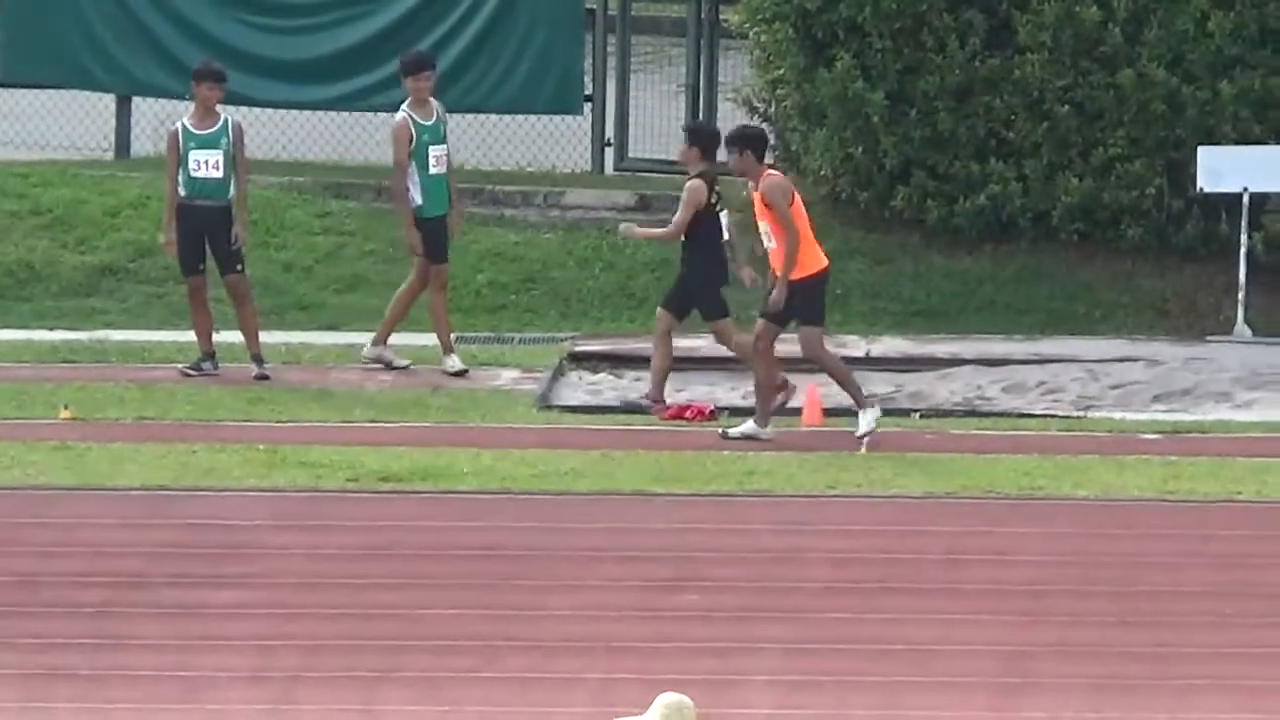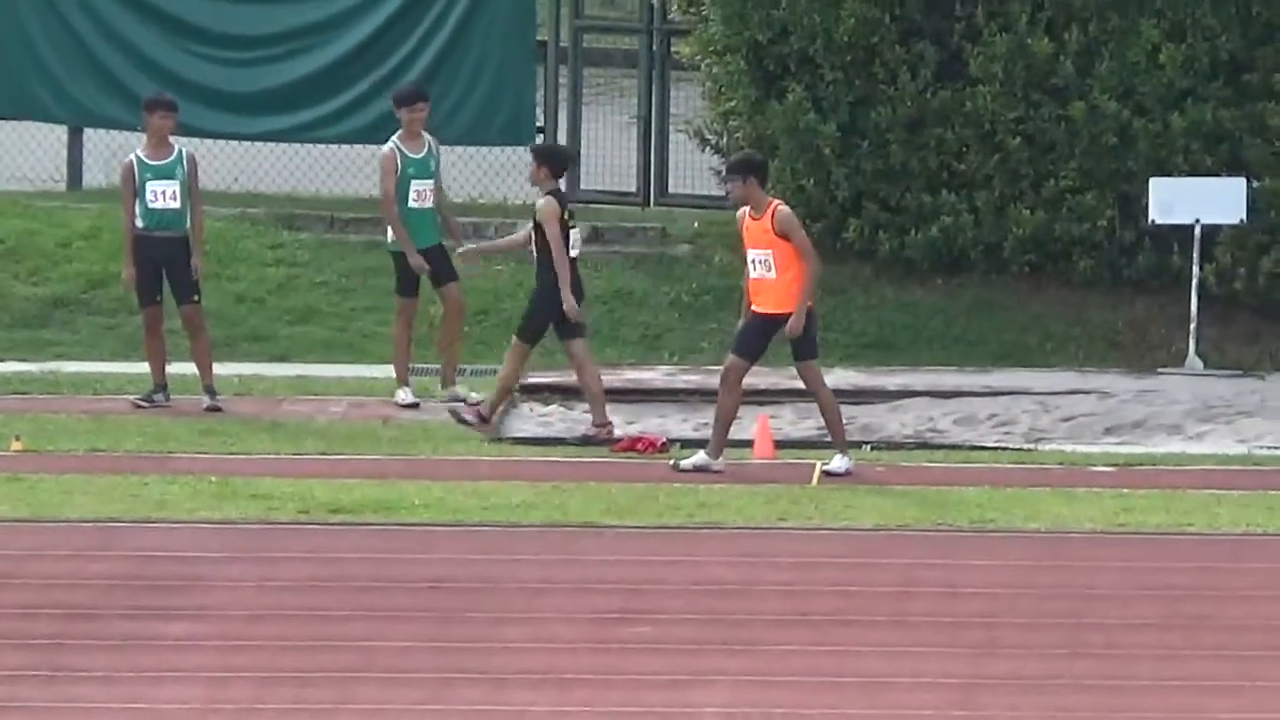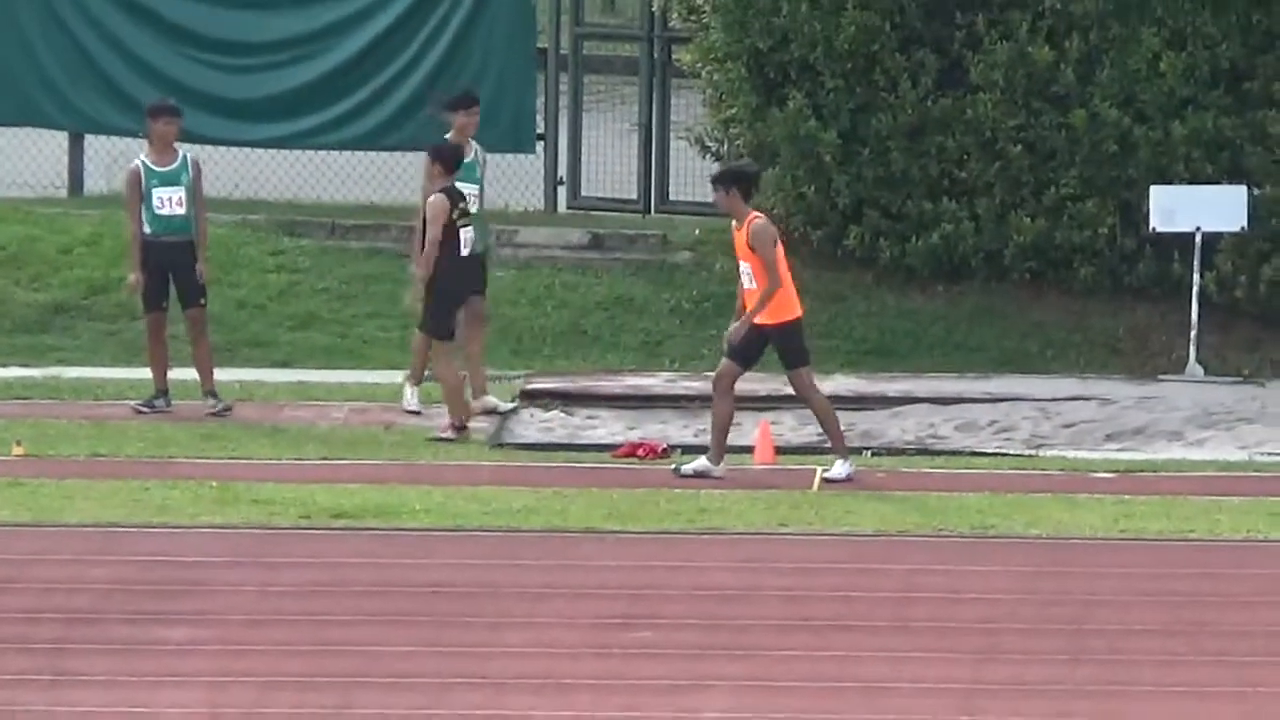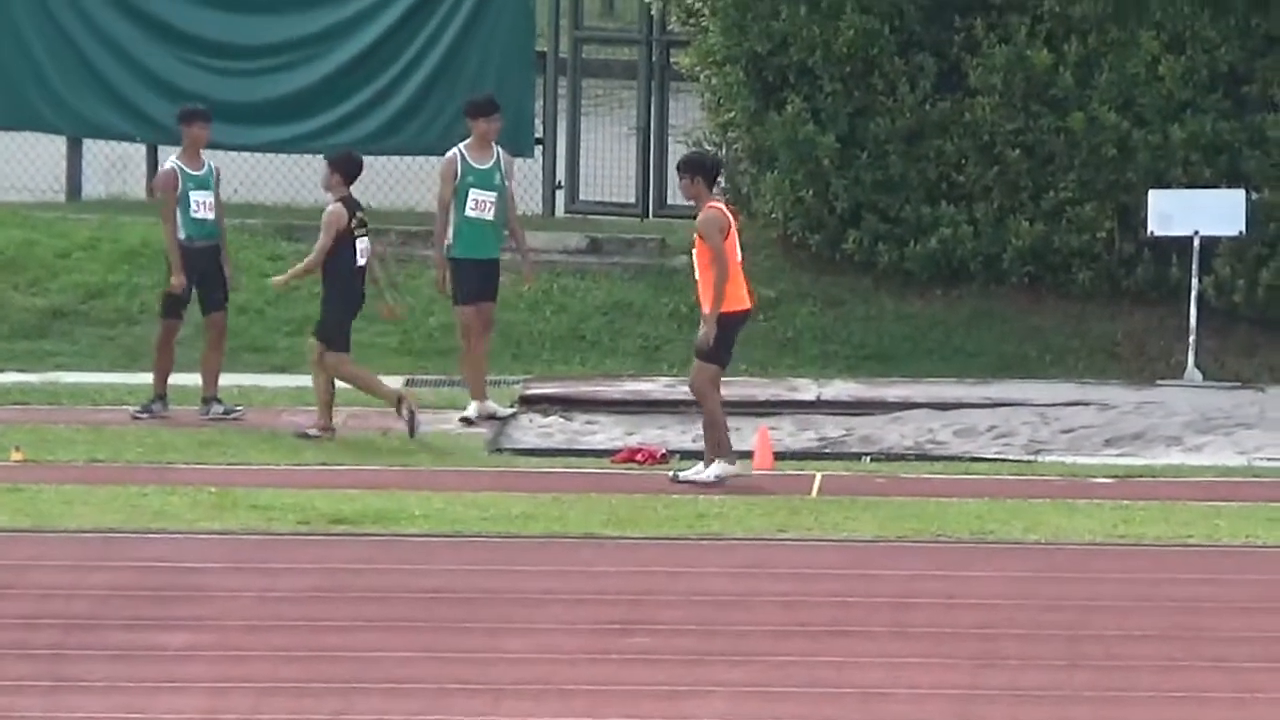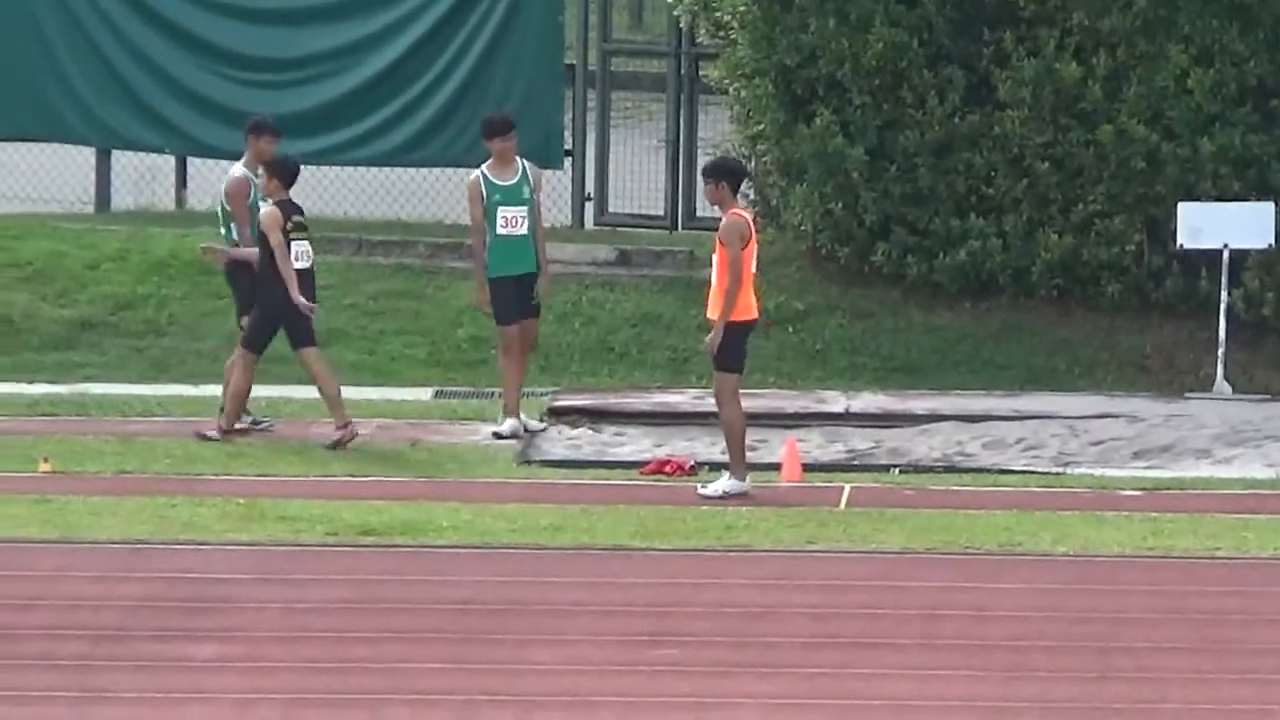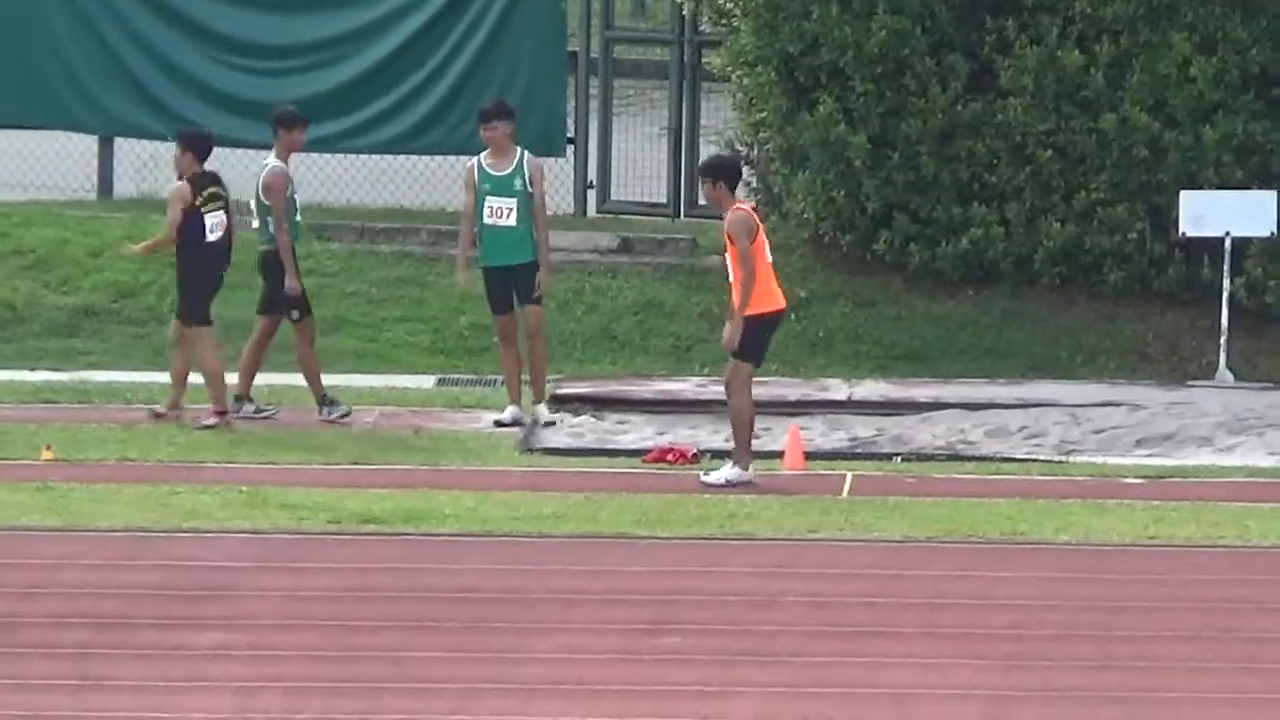
dt=0.4s
person 1, frame 1
left shoulder: (774, 185)
right shoulder: (755, 187)
left elbow: (795, 236)
left wrist: (781, 287)
right wrist: (773, 281)
left hip: (809, 274)
right hip: (787, 276)
left knee: (812, 348)
right knee: (761, 340)
left ankle: (866, 406)
right ankle: (760, 422)
person 1, frame 2
left shoulder: (782, 215)
right shoulder: (742, 217)
left elbow: (812, 263)
left wrist: (800, 313)
right wrist: (744, 314)
left hip: (793, 312)
right hip: (761, 312)
left knee: (814, 382)
right knee: (730, 374)
left ankle: (842, 454)
right ankle: (713, 454)
person 1, frame 3
left shoulder: (759, 227)
right shoulder: (741, 225)
left elbow: (775, 281)
left wrist: (742, 321)
right wrist: (741, 320)
left hip: (783, 320)
right hip: (758, 321)
left knee: (806, 390)
right knee: (722, 379)
left ankle: (842, 458)
right ankle: (714, 459)
person 1, frame 4
left shoulder: (709, 217)
right shoulder: (717, 212)
left elbow: (722, 271)
left wrist: (710, 321)
left hip: (726, 311)
right hip: (727, 310)
left knee: (701, 384)
right knee: (706, 386)
left ankle: (725, 459)
right ankle: (712, 460)
person 1, frame 5
left shoulder: (732, 222)
right shoulder: (740, 219)
left elbow: (735, 279)
left wrist: (718, 327)
left hip: (733, 320)
right hip: (735, 319)
left knee: (726, 396)
right knee: (726, 396)
left ankle: (738, 477)
right ankle: (737, 473)
person 1, frame 6
left shoulder: (737, 219)
right shoulder: (736, 216)
left elbow: (749, 274)
left wrist: (736, 324)
right wrist: (730, 320)
left hip: (762, 310)
right hip: (755, 310)
left knee: (737, 383)
right knee: (735, 383)
left ankle: (742, 465)
right ankle: (741, 461)
person 2, frame 1
left shoulder: (439, 109)
right shoulder: (403, 123)
right elbow: (400, 179)
left wrist: (454, 202)
right wrist: (409, 227)
left hip: (441, 208)
right hip: (423, 211)
left knee: (420, 279)
right knee: (437, 281)
left ankle: (378, 344)
right ankle: (447, 353)
person 2, frame 2
left shoulder: (433, 145)
right shoulder: (391, 153)
right elbow: (389, 208)
left wrist: (456, 233)
right wrist: (409, 252)
left hip: (433, 240)
right hip: (406, 244)
left knee: (455, 304)
right knee: (405, 312)
left ankle: (449, 383)
right ankle: (402, 383)
person 2, frame 3
left shoulder: (478, 153)
left wrist: (486, 245)
right wrist: (424, 253)
left hip: (473, 248)
left knee: (477, 317)
left ankle: (480, 395)
right ankle: (412, 384)
person 2, frame 4
left shoulder: (503, 160)
right shoulder: (454, 160)
left elbow: (510, 210)
right elbow: (442, 212)
left wrist: (524, 256)
right wrist: (439, 260)
left hip: (491, 253)
right hip: (462, 253)
left knee: (485, 324)
right knee: (468, 324)
left ankle: (481, 399)
right ankle: (474, 399)
person 2, frame 5
left shoulder: (531, 173)
right shoulder: (477, 181)
left elbow: (538, 225)
right elbow: (477, 235)
left wrist: (544, 272)
right wrist: (480, 283)
left hip: (529, 268)
right hip: (499, 271)
left knee: (529, 339)
right knee: (508, 342)
left ankle: (512, 408)
right ankle: (511, 417)
person 2, frame 6
left shoulder: (530, 165)
right shoulder: (474, 170)
left elbow: (541, 218)
right elbow: (469, 220)
left wrist: (545, 265)
right wrist: (462, 266)
left hip: (525, 258)
right hip: (492, 261)
left knee: (534, 327)
right knee: (505, 332)
left ankle: (539, 402)
right ankle: (515, 405)
person 3, frame 1
left shoulder: (232, 127)
right shoulder: (178, 132)
left elbow: (241, 178)
right elbow: (172, 182)
left wrist: (241, 222)
right wrist: (167, 227)
left hip: (221, 213)
right hip: (189, 214)
left knee: (238, 286)
right knee: (196, 288)
left ankle: (257, 358)
right ankle: (207, 357)
person 3, frame 2
left shoulder: (186, 158)
right shoulder: (132, 164)
left elbow: (196, 207)
right elbow: (128, 215)
left wrist: (198, 252)
right wrist: (128, 261)
left hip: (178, 244)
right hip: (147, 245)
left knee: (193, 317)
right knee: (152, 319)
left ankle: (209, 389)
right ankle: (160, 388)
person 3, frame 3
left shoulder: (190, 163)
right shoulder: (138, 169)
left elbow: (199, 212)
right elbow: (134, 221)
left wrist: (202, 257)
right wrist: (135, 267)
left hip: (185, 248)
right hip: (154, 249)
left knee: (198, 321)
right knee: (156, 324)
left ankle: (209, 393)
right ankle: (161, 394)
person 3, frame 4
left shoulder: (212, 169)
right shoulder: (170, 172)
right elbow: (170, 225)
left wrist: (227, 261)
right wrist: (176, 270)
left hip: (211, 254)
right hip: (186, 254)
left knee: (217, 327)
right knee: (168, 329)
left ankle: (210, 400)
right ankle: (159, 399)
person 3, frame 5
left shoulder: (255, 180)
right shoulder: (239, 179)
right elbow: (243, 231)
left hip: (253, 265)
right hip: (243, 265)
left ankle: (238, 410)
right ankle: (230, 409)
person 3, frame 6
left shoulder: (275, 169)
right shoulder: (278, 174)
right elbow: (281, 227)
right wrist: (291, 273)
left hip: (275, 257)
right hip: (280, 258)
left knee: (264, 331)
right knee: (305, 331)
left ankle: (242, 399)
right ankle: (324, 402)
person 4, frame 1
left shoulder: (695, 186)
right shoulder: (709, 182)
left elbow: (674, 231)
right elbow: (725, 227)
left wrist: (637, 233)
right wrist: (741, 264)
left hip: (702, 271)
right hip: (696, 269)
left knee: (725, 333)
right knee: (662, 326)
left ankle: (780, 384)
right ankle: (655, 395)
person 4, frame 2
left shoulder: (546, 204)
right shoulder: (558, 201)
left elbow: (558, 252)
right elbow: (522, 239)
left wrist: (566, 295)
right wrist: (478, 248)
left hip: (550, 292)
right hip: (565, 291)
left knee: (516, 354)
right knee: (579, 355)
left ankle: (484, 414)
right ankle: (600, 422)
person 4, frame 3
left shoulder: (436, 201)
right shoulder: (457, 197)
left elbow: (430, 252)
left hip: (443, 289)
right hip: (455, 285)
left knee: (441, 354)
right knee: (427, 346)
left ankle: (457, 424)
right ankle: (460, 413)
person 4, frame 4
left shoulder: (334, 212)
right shoulder: (355, 208)
left elbow: (318, 258)
right elbow: (371, 257)
left wrist: (285, 279)
left hip: (338, 296)
right hip: (350, 294)
left knee: (337, 363)
right knee: (318, 356)
left ankle: (397, 399)
right ankle: (323, 423)
person 4, frame 5
left shoulder: (270, 213)
right shoulder: (297, 212)
left elbow: (280, 257)
left wrist: (294, 294)
left hip: (276, 302)
right hip: (297, 300)
left knee: (243, 359)
right knee: (313, 362)
left ankle: (224, 427)
right ankle: (343, 424)
person 4, frame 6
left shoulder: (181, 190)
right shoulder: (217, 183)
left elbow: (168, 237)
right elbow: (230, 224)
left wrist: (140, 249)
left hip: (194, 273)
right hip: (211, 269)
left knee: (201, 342)
right knee: (179, 335)
left ankle: (220, 410)
right ankle: (174, 404)
